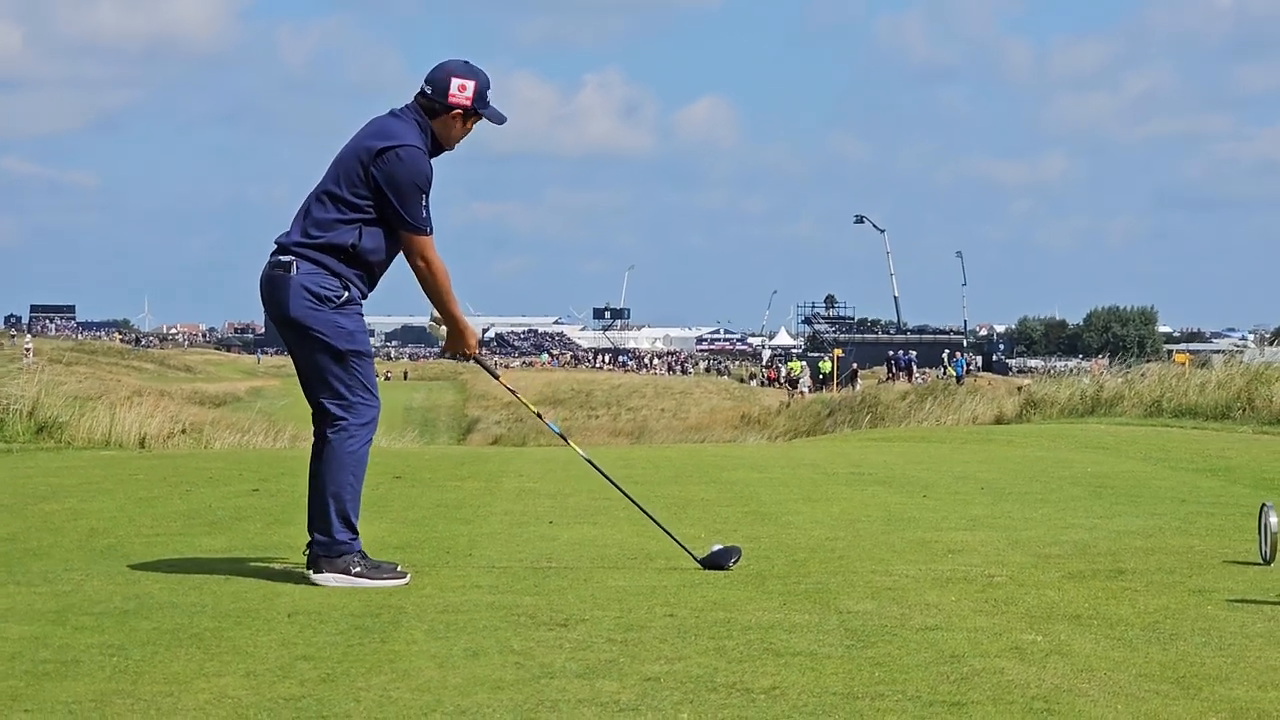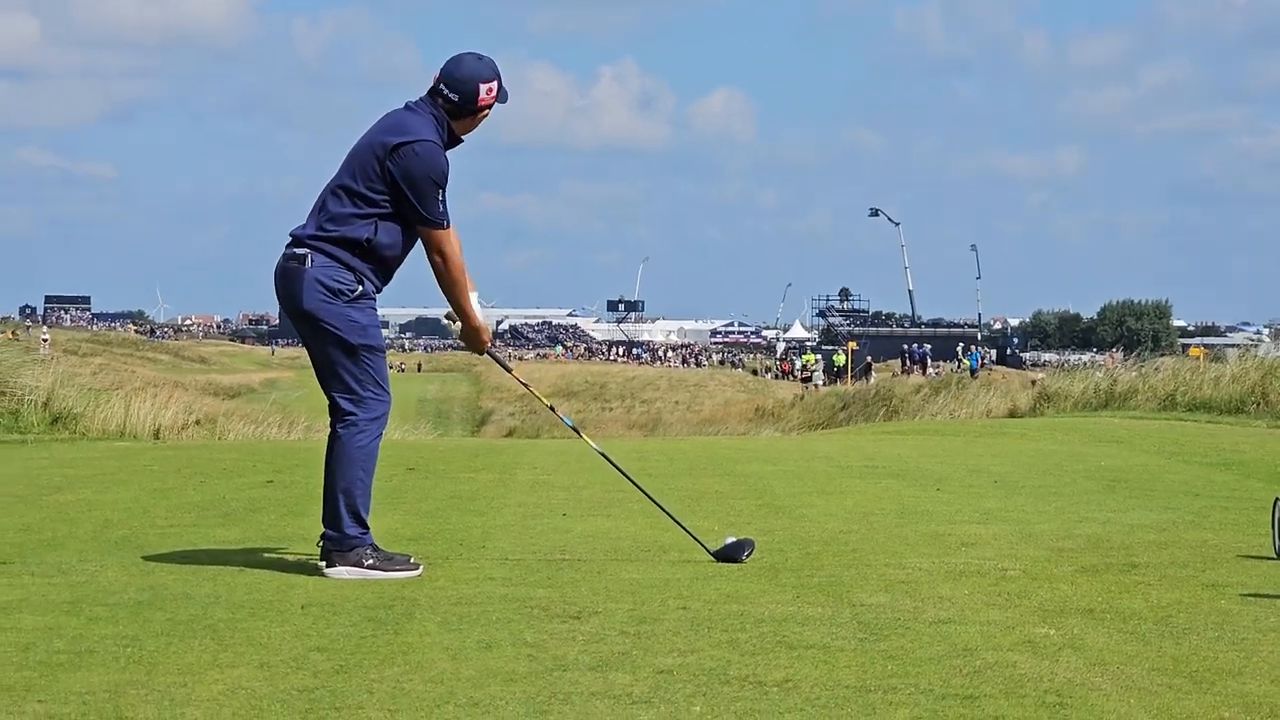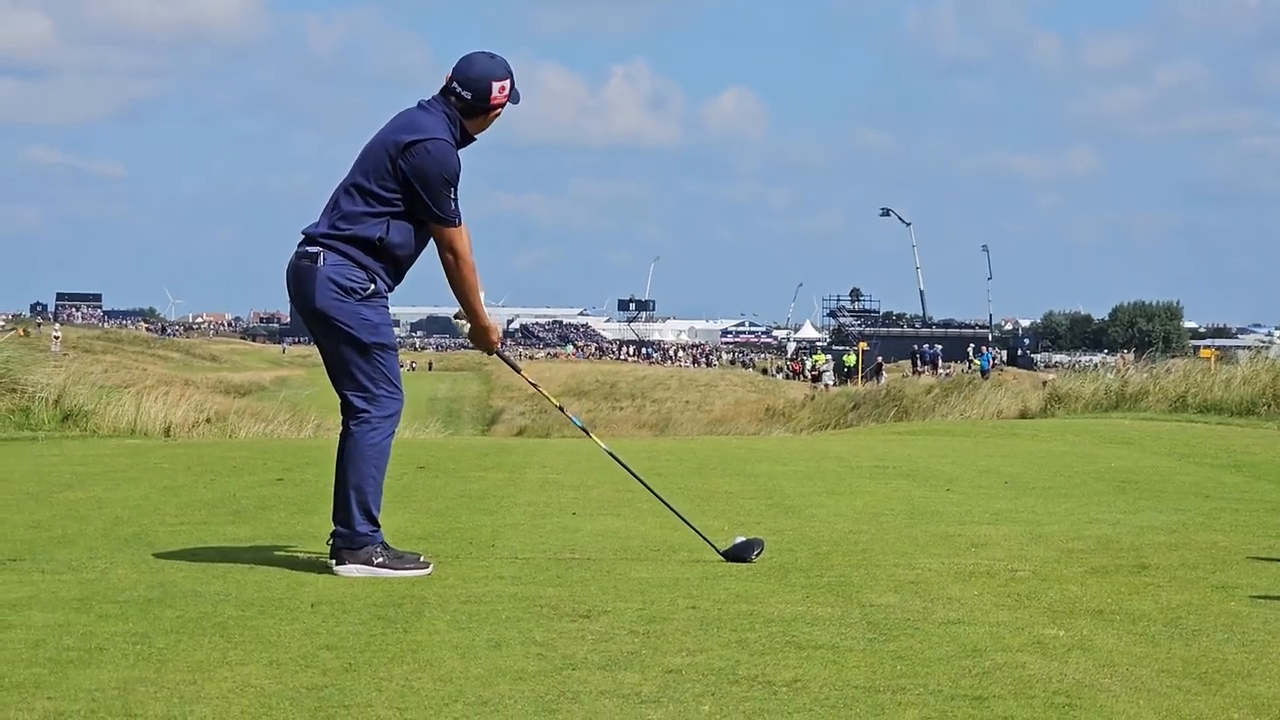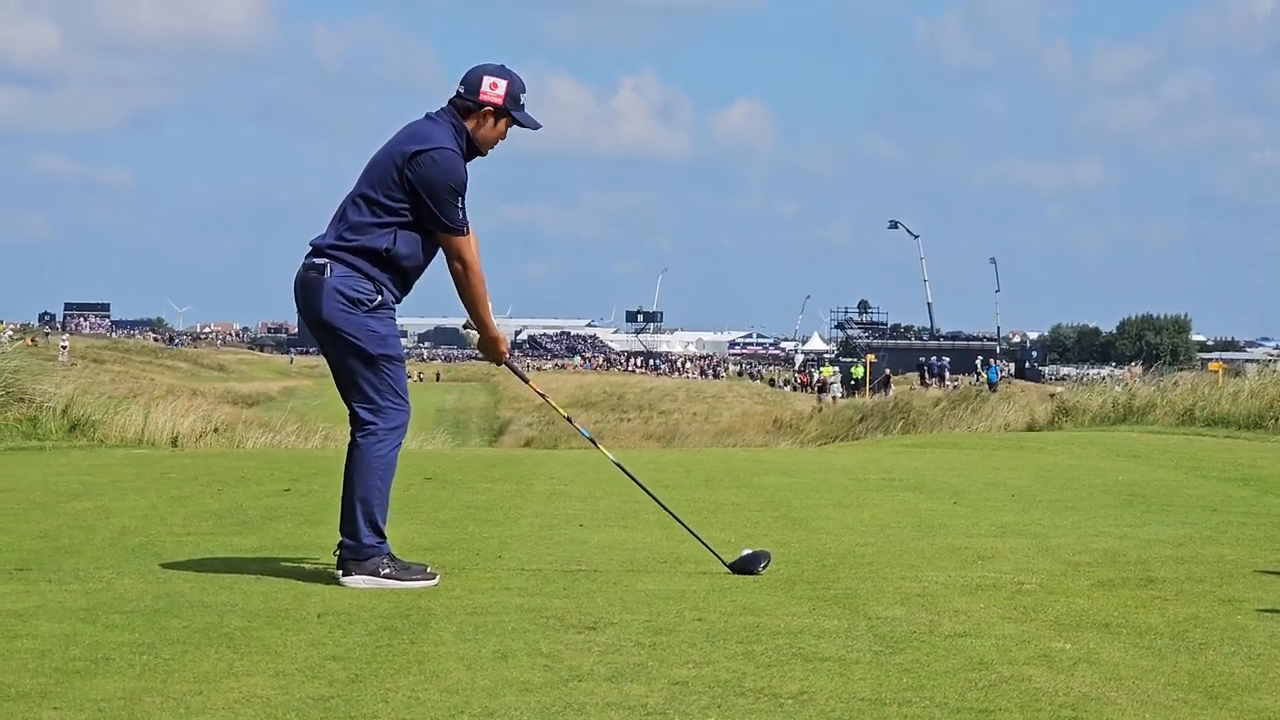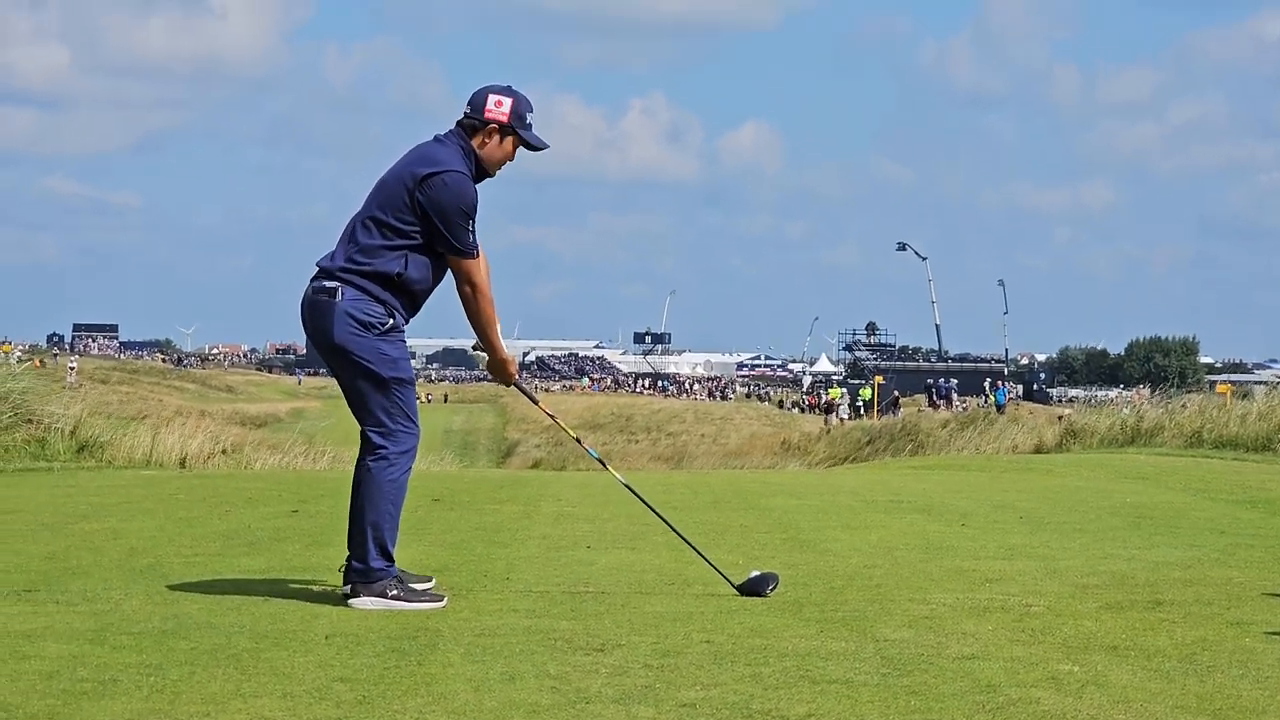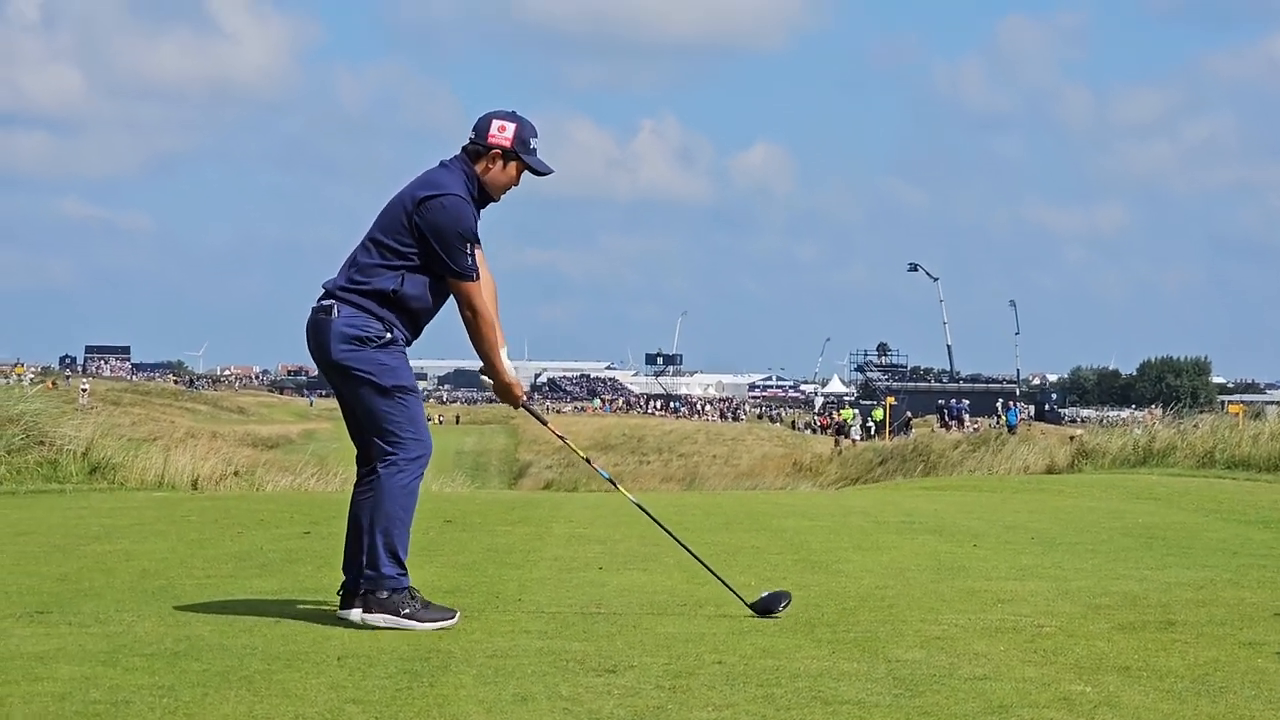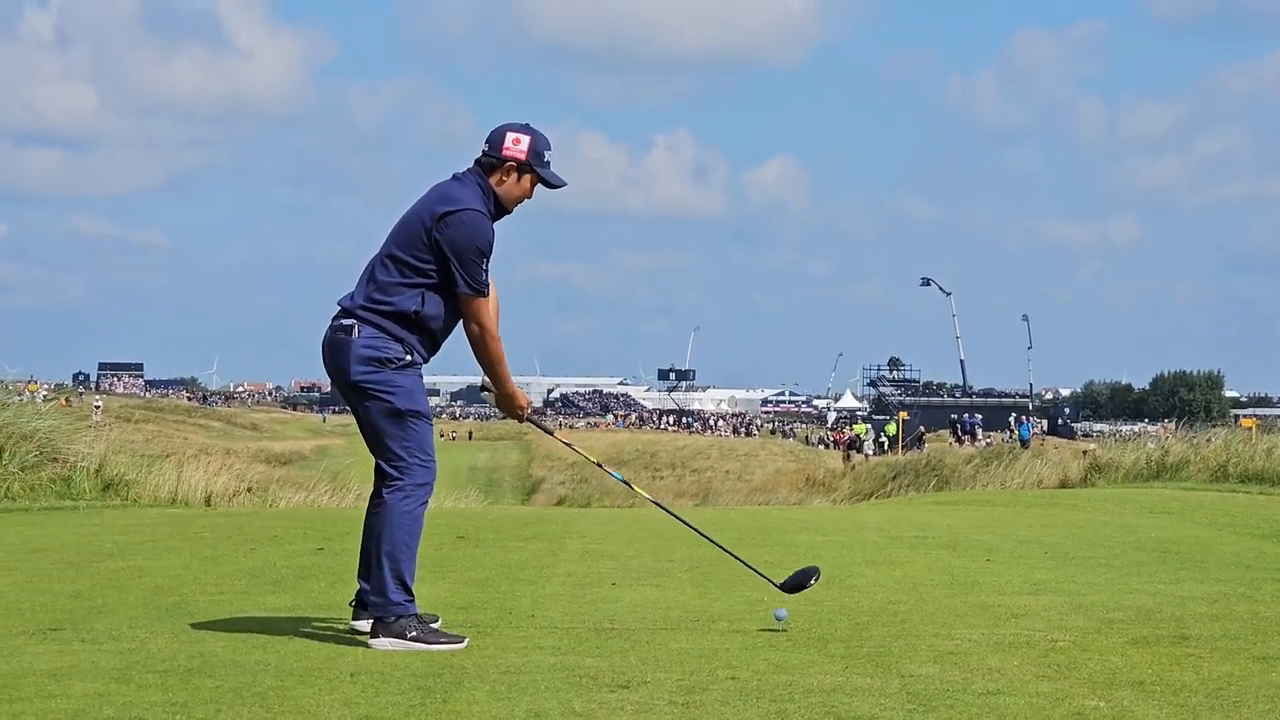
dt=0.4s
person 1, frame 1
left shoulder: (395, 131)
right shoulder: (405, 153)
left elbow: (414, 248)
right elbow: (423, 256)
left wrist: (448, 315)
right wrist: (458, 326)
left hip: (297, 282)
right hip: (319, 286)
left knee: (337, 415)
right knee: (355, 412)
left ankle: (326, 546)
right ankle: (337, 553)
person 1, frame 2
left shoulder: (411, 124)
right shoulder: (421, 149)
left elbow: (442, 227)
right elbow: (441, 252)
left wrist: (471, 297)
right wrist: (471, 323)
left hip: (312, 275)
right hip: (334, 280)
left knee: (355, 409)
right knee: (366, 407)
left ankle: (341, 539)
right ankle: (349, 547)
person 1, frame 3
left shoulder: (424, 124)
right shoulder: (432, 147)
left elbow: (454, 228)
right elbow: (453, 249)
left wrist: (476, 304)
right wrist: (481, 323)
left hip: (324, 274)
right hip: (346, 279)
left knee: (367, 407)
right knee: (378, 405)
left ankle: (351, 536)
right ankle: (358, 545)
person 1, frame 4
left shoulder: (433, 137)
right shoulder: (439, 156)
left elbow: (464, 237)
right elbow: (461, 258)
left wrist: (484, 319)
right wrist: (489, 333)
left hip: (332, 285)
right hip: (353, 290)
left knee: (376, 417)
right knee: (385, 416)
left ankle: (357, 547)
right ankle: (366, 556)
person 1, frame 5
left shoulder: (440, 159)
right shoulder: (449, 178)
left elbow: (474, 258)
right elbow: (471, 281)
left wrist: (493, 342)
right wrist: (498, 354)
left hip: (336, 305)
right hip: (362, 312)
left knee: (385, 437)
right knee: (395, 439)
left ankle: (365, 565)
right ankle: (373, 577)
person 1, frame 6
left shoulder: (452, 190)
right shoulder: (448, 201)
left elbow: (482, 279)
right elbow: (472, 304)
left wrist: (502, 358)
right wrist: (500, 376)
left hip: (345, 330)
right hip: (361, 330)
left knee: (382, 456)
right knee: (407, 449)
left ankle: (359, 589)
right ankle: (387, 591)
person 1, frame 7
left shoulder: (459, 197)
right shoulder: (466, 217)
left elbow: (483, 302)
right elbow: (480, 322)
left wrist: (496, 379)
right wrist: (507, 391)
left hip: (359, 345)
right hip: (380, 350)
left knee: (399, 472)
right knee: (412, 475)
left ankle: (372, 601)
right ankle: (393, 617)
